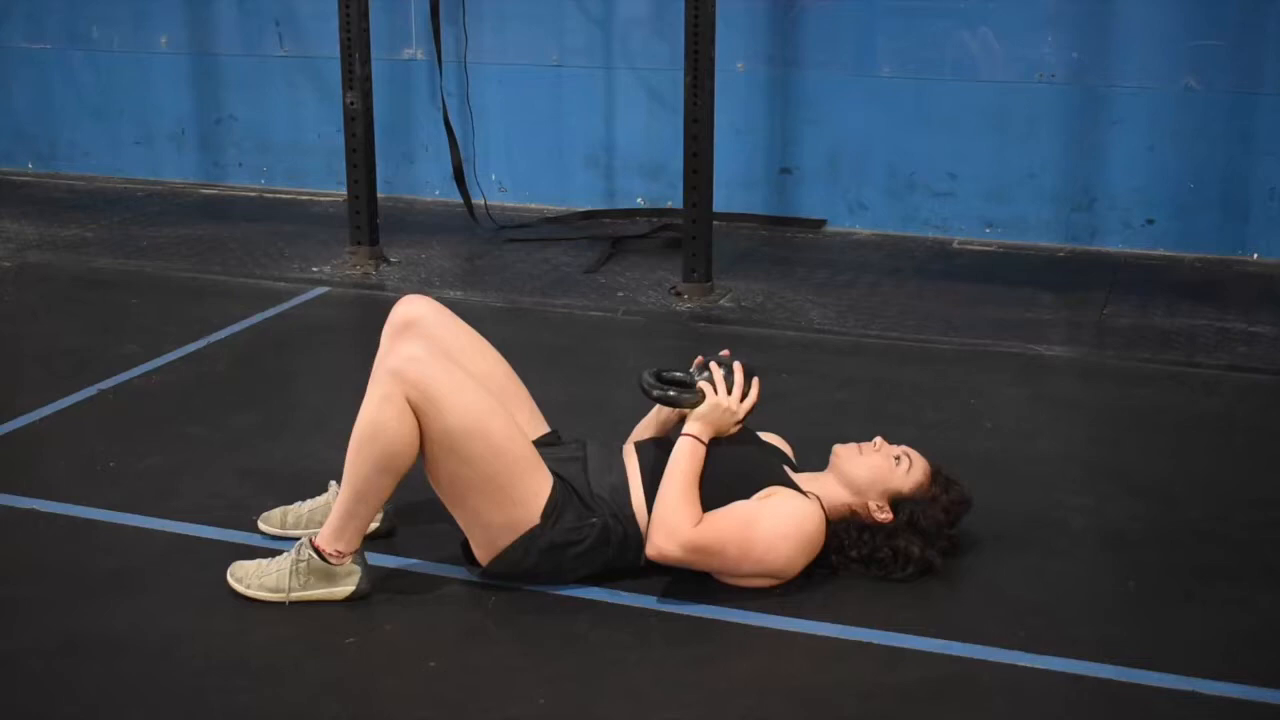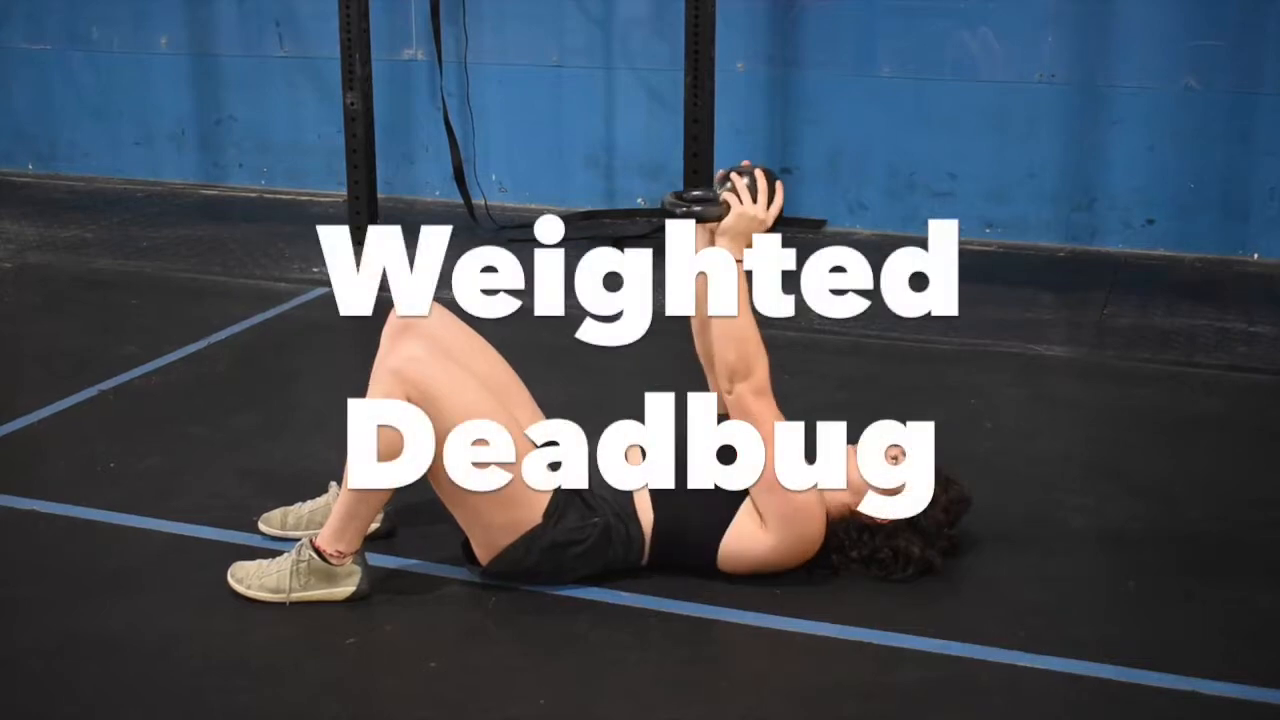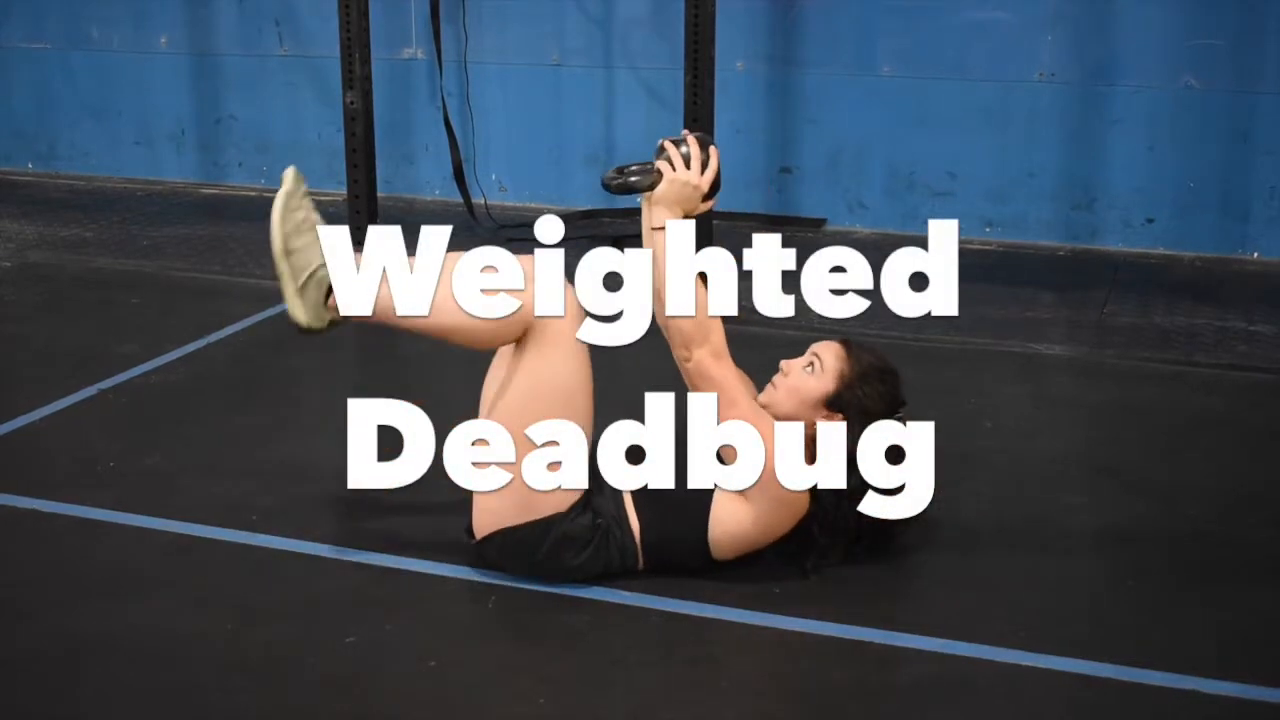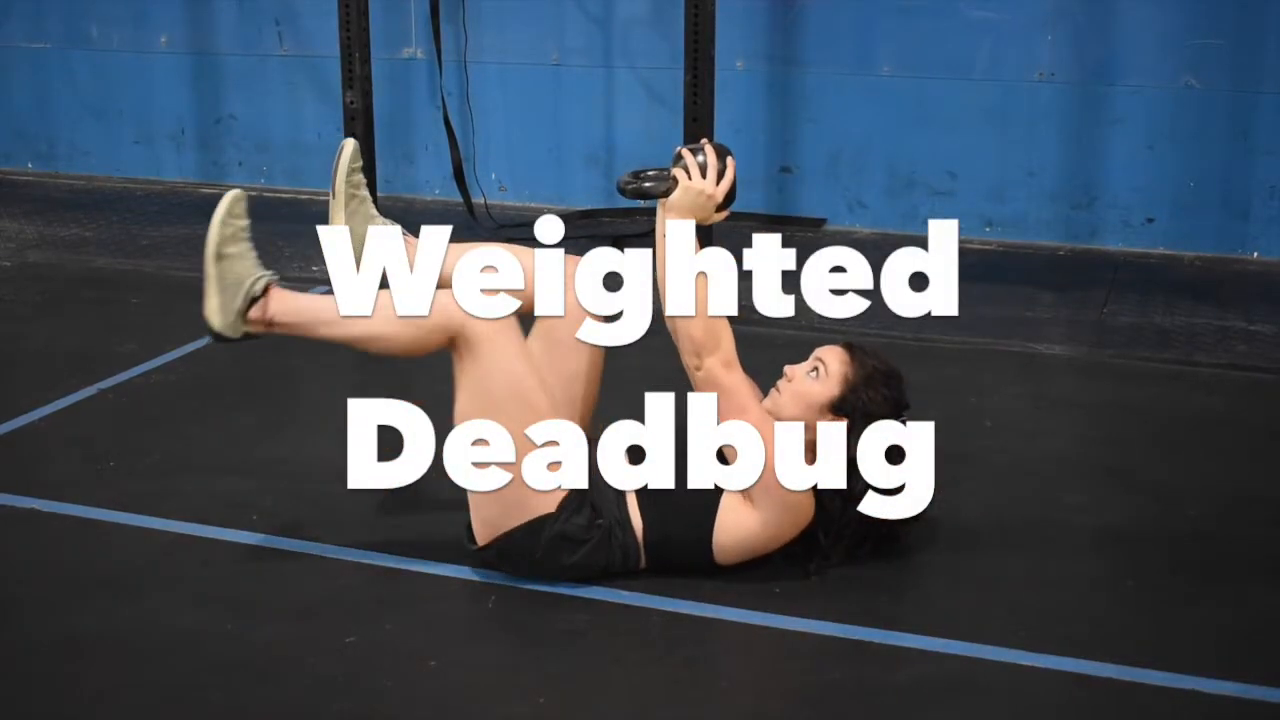
dt=1s
person 1, frame 1
left shoulder: (798, 529)
right shoulder: (780, 460)
left elbow: (667, 540)
left wrist: (697, 429)
right wrist: (677, 402)
left hip: (547, 529)
right hip: (559, 460)
left knee: (407, 368)
right knee: (414, 316)
left ankle: (329, 557)
right ankle: (355, 499)
person 1, frame 2
left shoulder: (798, 526)
left elbow: (744, 387)
right elbow: (717, 364)
left wrist: (734, 249)
right wrist: (707, 241)
left hip: (552, 533)
right hip: (563, 478)
left knee: (408, 366)
right knee: (415, 321)
left ankle: (330, 558)
right ankle: (357, 499)
person 1, frame 3
left shoulder: (782, 488)
right shoulder: (762, 438)
left elbow: (699, 354)
right elbow: (694, 343)
left wrist: (667, 218)
right wrist: (658, 216)
left hip: (548, 538)
right hip: (554, 507)
right knee: (542, 289)
left ankle: (334, 289)
right ankle: (337, 276)
person 1, frame 4
left shoulder: (787, 496)
right shoulder: (769, 453)
left elbow: (710, 366)
right elbow: (711, 356)
left wrist: (679, 223)
right wrist: (674, 221)
left hip: (552, 531)
right hip: (566, 489)
left knee: (473, 315)
right knee: (575, 281)
left ankle: (257, 305)
